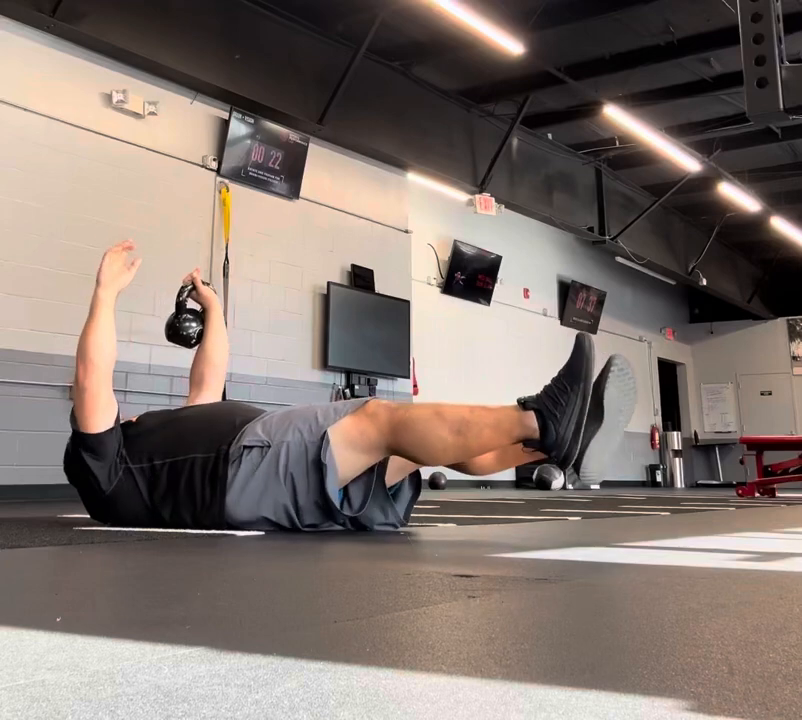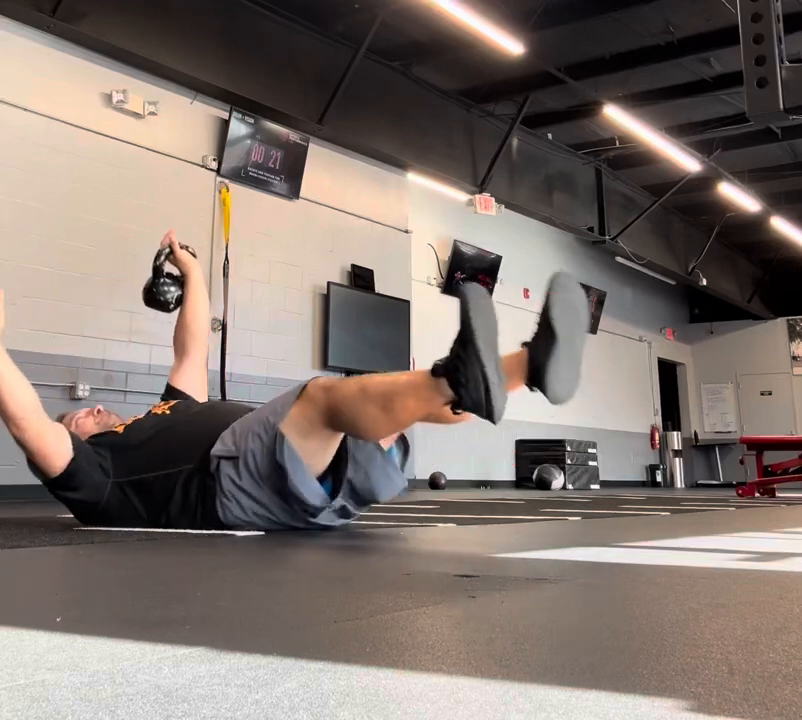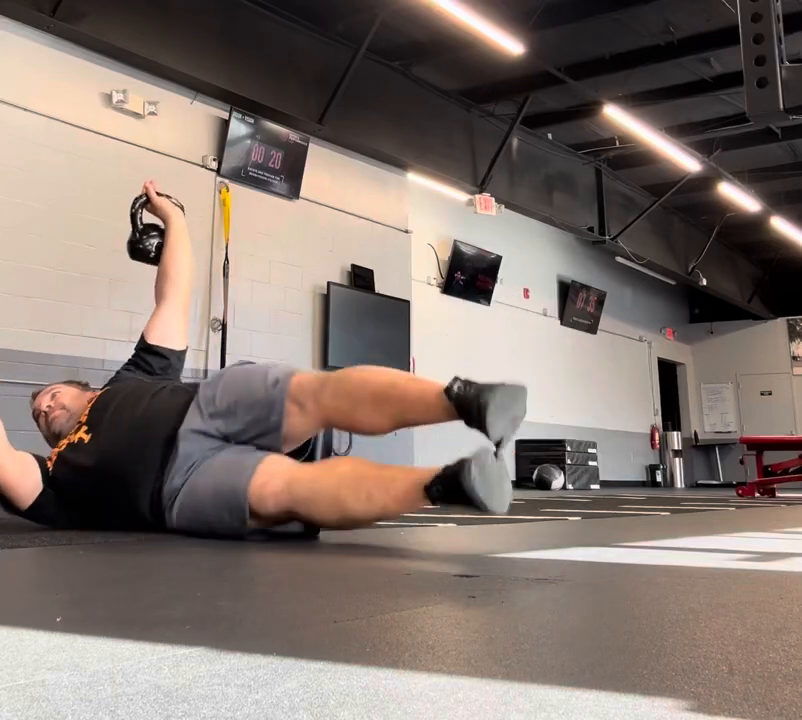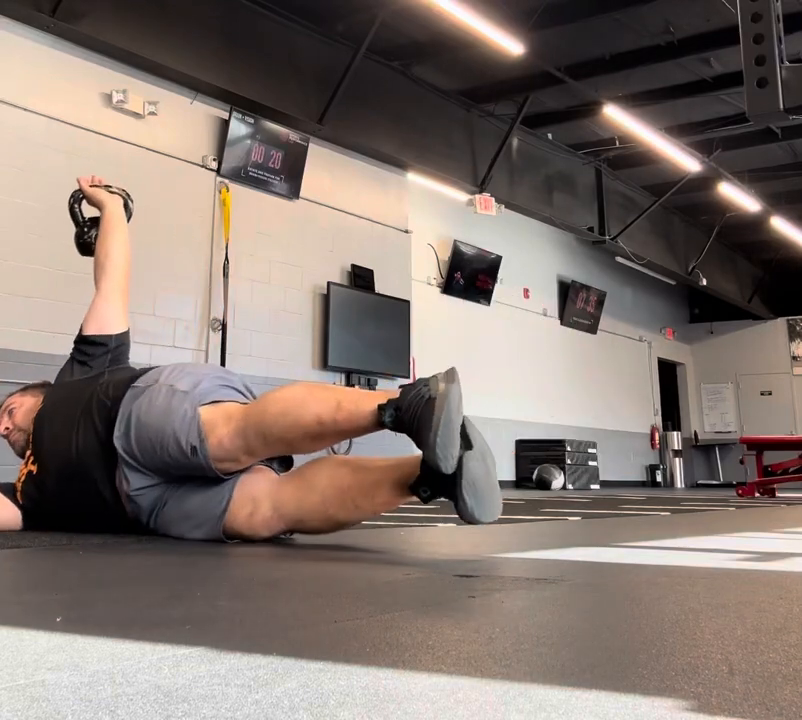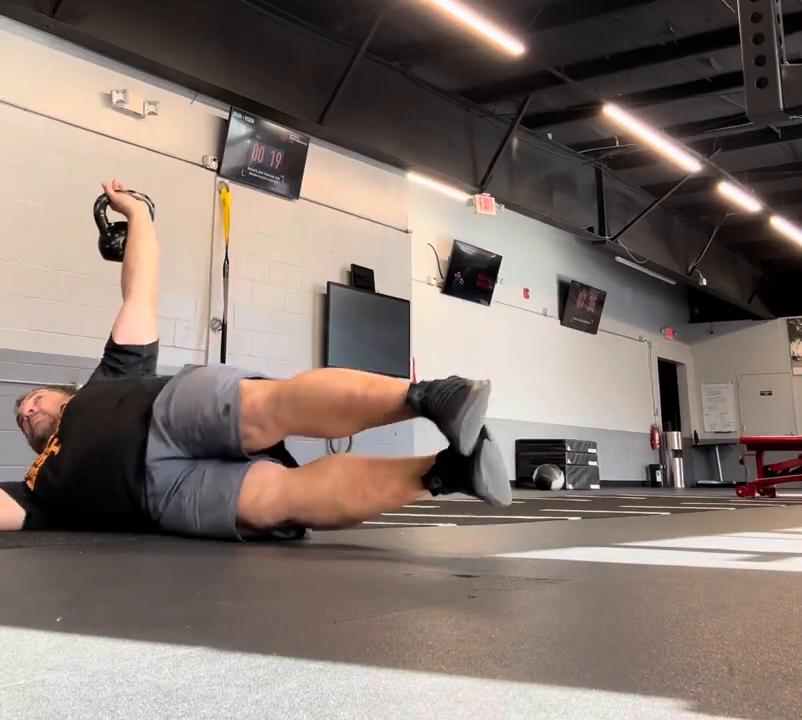
dt=0.7s
person 1, frame 1
left shoulder: (170, 435)
right shoulder: (105, 466)
left elbow: (208, 384)
right elbow: (92, 381)
left wrist: (212, 308)
right wrist: (106, 292)
left hip: (308, 482)
right hip: (249, 464)
right knee: (380, 418)
left ankle: (568, 432)
right ankle: (539, 421)
person 1, frame 2
left shoulder: (166, 414)
right shoulder: (91, 468)
left elbow: (192, 353)
left wrist: (192, 270)
left hip: (315, 472)
right hip: (238, 475)
left knee: (418, 388)
right knee: (329, 392)
left ankle: (533, 363)
right ankle: (461, 382)
person 1, frame 3
left shoulder: (131, 381)
right shoulder: (60, 479)
left elbow: (173, 299)
left wrist: (172, 219)
right hip: (188, 483)
left knee: (318, 393)
right knee: (286, 486)
left ankle: (462, 399)
right ankle: (447, 484)
person 1, frame 4
left shoulder: (81, 374)
left elbow: (110, 286)
left wrist: (110, 208)
right hip: (155, 494)
left knee: (236, 435)
right knee: (268, 508)
left ankle: (407, 405)
right ankle: (432, 474)
person 1, frame 5
left shoulder: (113, 380)
right shoulder: (46, 488)
left elbow: (139, 296)
left wrist: (137, 213)
right hip: (172, 487)
left knee: (265, 407)
right knee: (274, 499)
left ankle: (427, 397)
right ankle: (447, 471)
